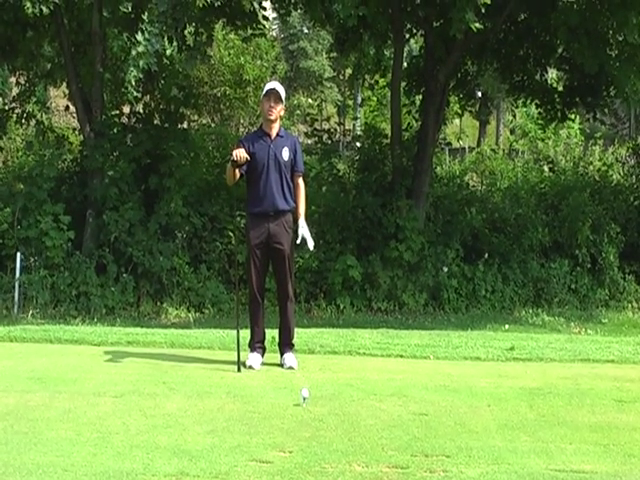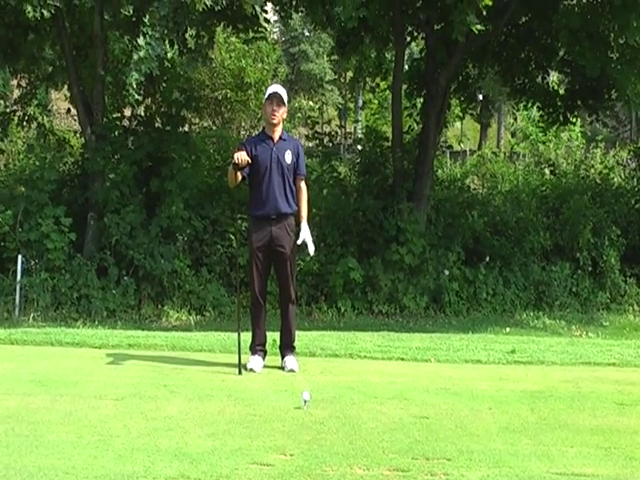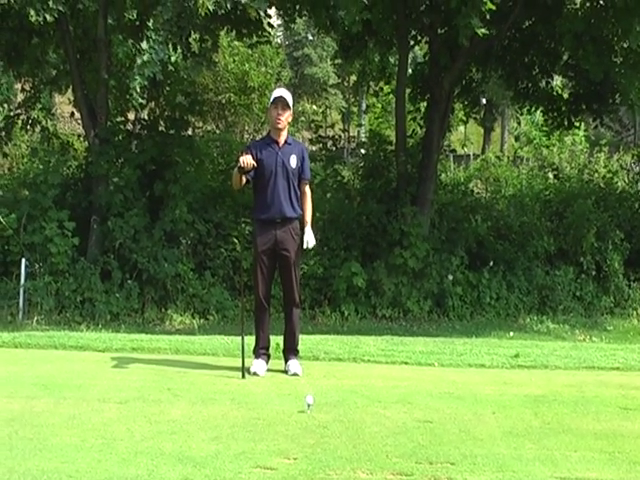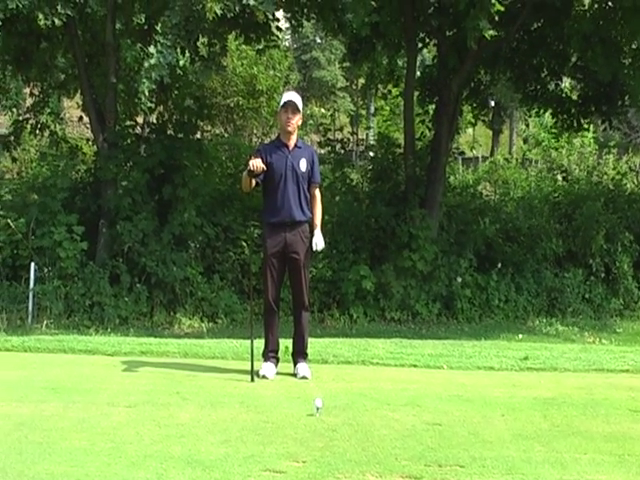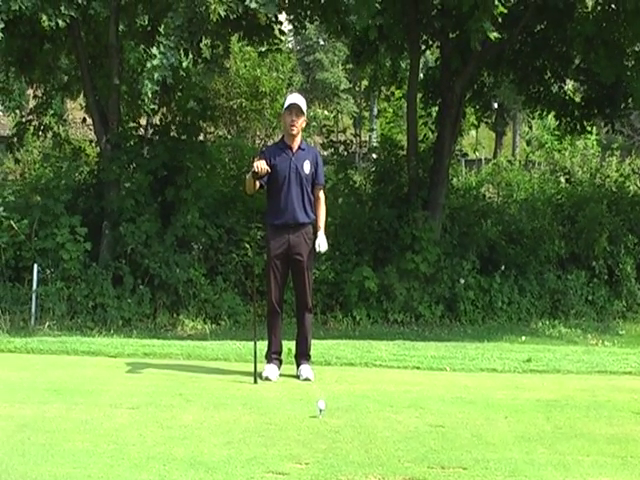
dt=0.2s
person 1, frame 1
left shoulder: (291, 142)
right shoulder: (248, 141)
left elbow: (298, 182)
right elbow: (231, 180)
left wrist: (302, 220)
right wrist: (233, 162)
left hip: (283, 221)
right hip: (256, 221)
left knee: (285, 287)
right knee: (255, 288)
left ankle: (287, 348)
right ankle: (256, 348)
person 1, frame 2
left shoulder: (294, 145)
right shoulder: (251, 144)
left elbow: (300, 186)
right elbow: (233, 183)
left wrist: (304, 223)
right wrist: (235, 165)
left hip: (285, 224)
right hip: (258, 224)
left knee: (287, 291)
right knee: (257, 290)
left ankle: (288, 351)
right ankle: (257, 351)
person 1, frame 3
left shoulder: (299, 150)
right shoulder: (255, 148)
left elbow: (305, 190)
right elbow: (237, 185)
left wrist: (308, 227)
right wrist: (240, 168)
left hip: (290, 228)
right hip: (263, 228)
left knee: (292, 295)
right knee: (261, 294)
left ankle: (292, 355)
right ankle: (261, 354)
person 1, frame 4
left shoulder: (309, 153)
right shoulder: (265, 151)
left elbow: (315, 193)
right elbow: (247, 188)
left wrist: (317, 229)
right wrist: (250, 171)
left hip: (300, 231)
right hip: (273, 232)
left knee: (301, 298)
right knee: (271, 297)
left ankle: (300, 358)
right ankle: (270, 357)
person 1, frame 5
left shoulder: (313, 155)
right shoulder: (269, 153)
left elbow: (319, 195)
right elbow: (250, 190)
left wrist: (321, 231)
right wrist: (254, 173)
left hip: (303, 233)
right hip: (276, 233)
left knee: (305, 300)
right knee: (274, 299)
left ankle: (303, 360)
right ankle: (273, 359)
